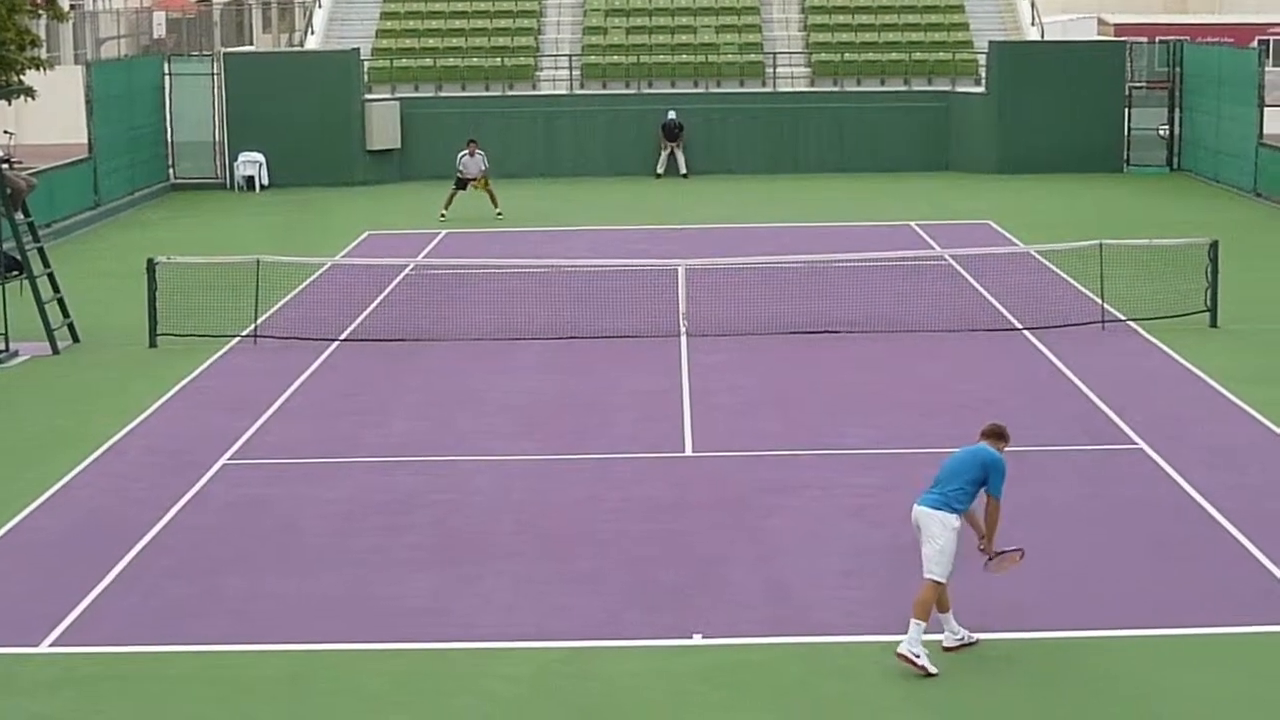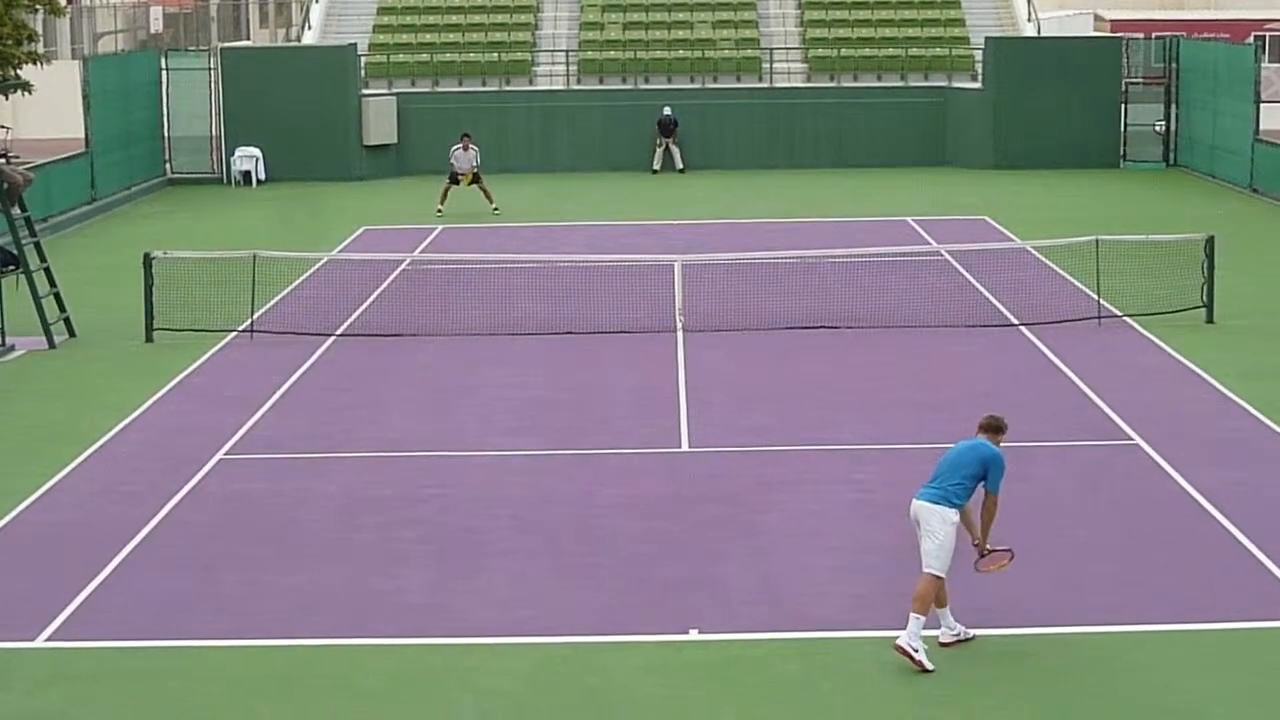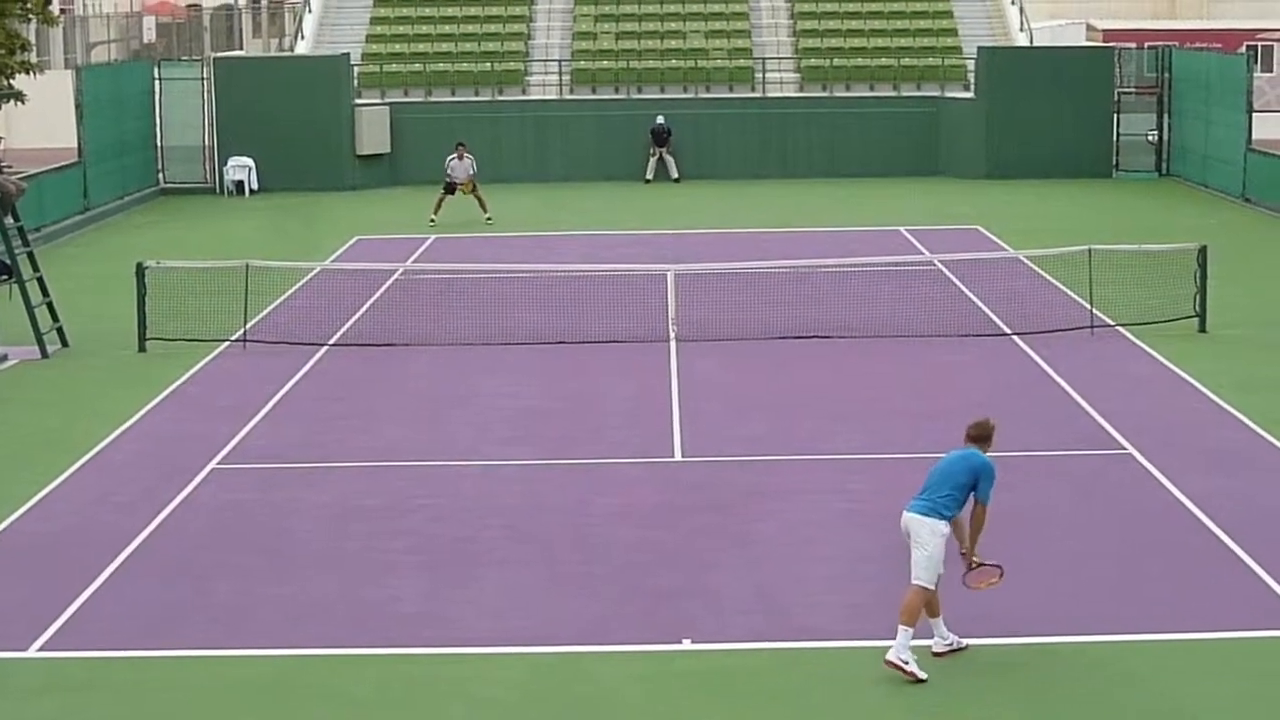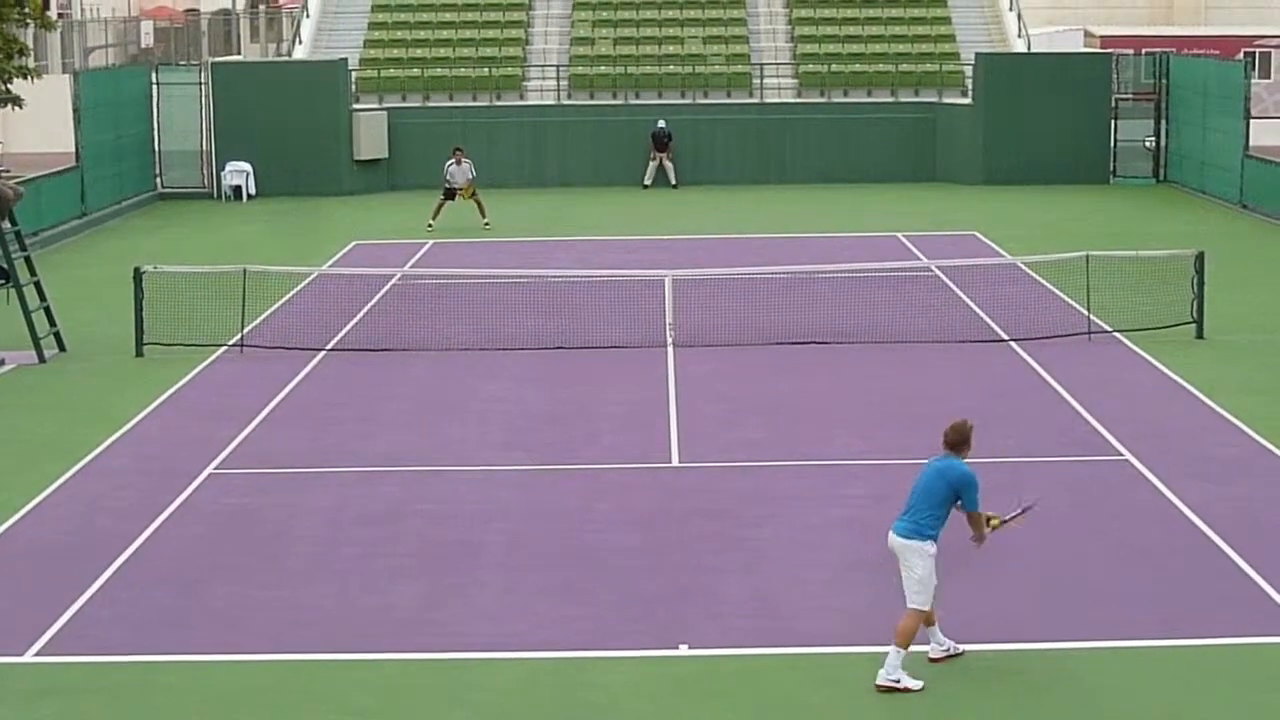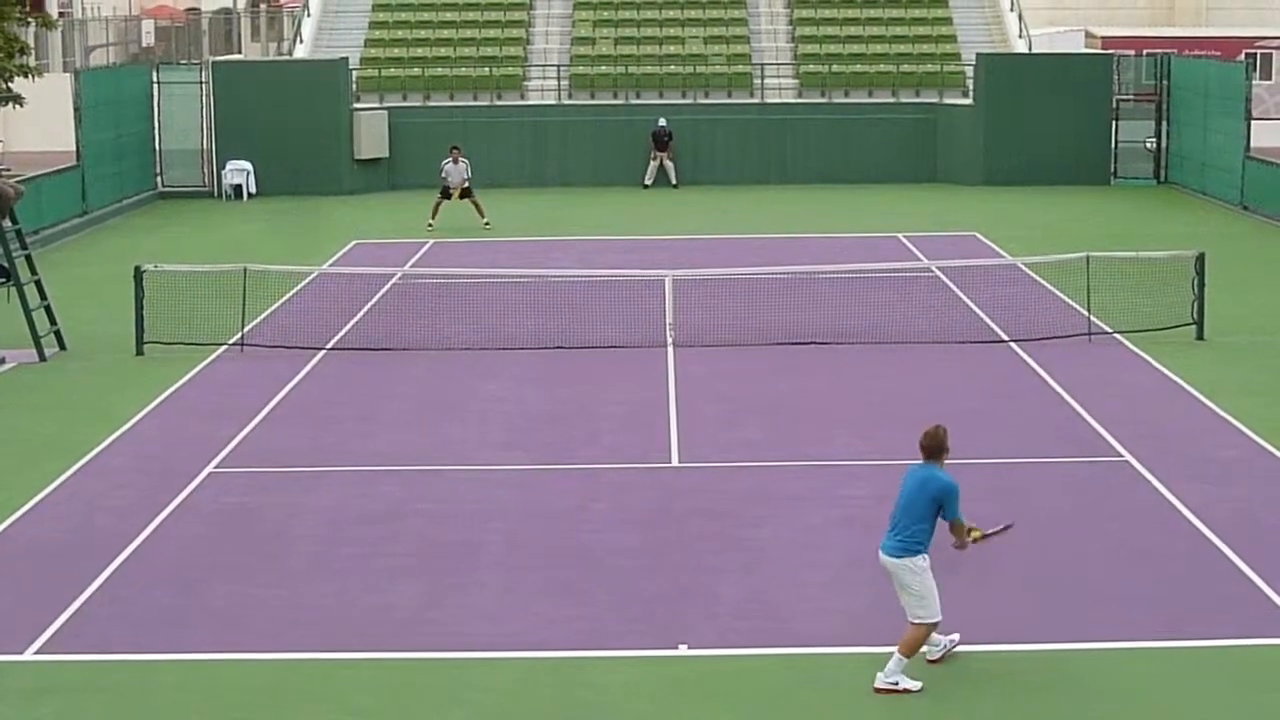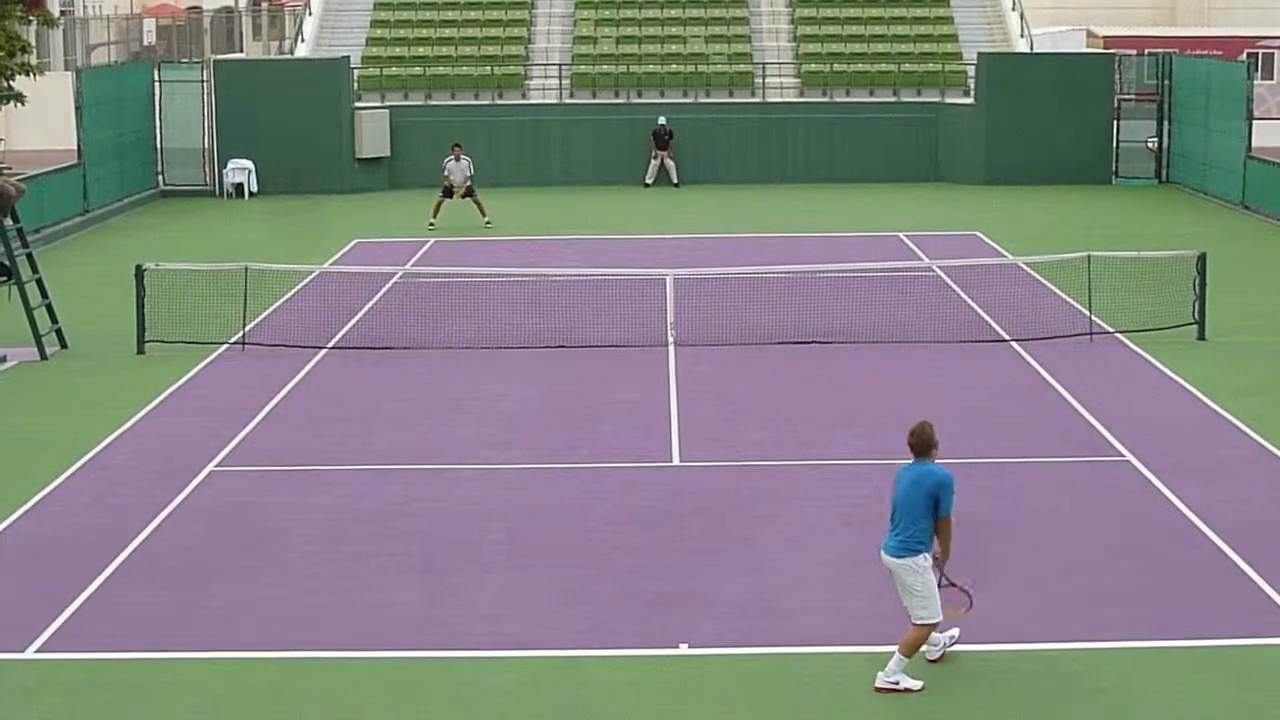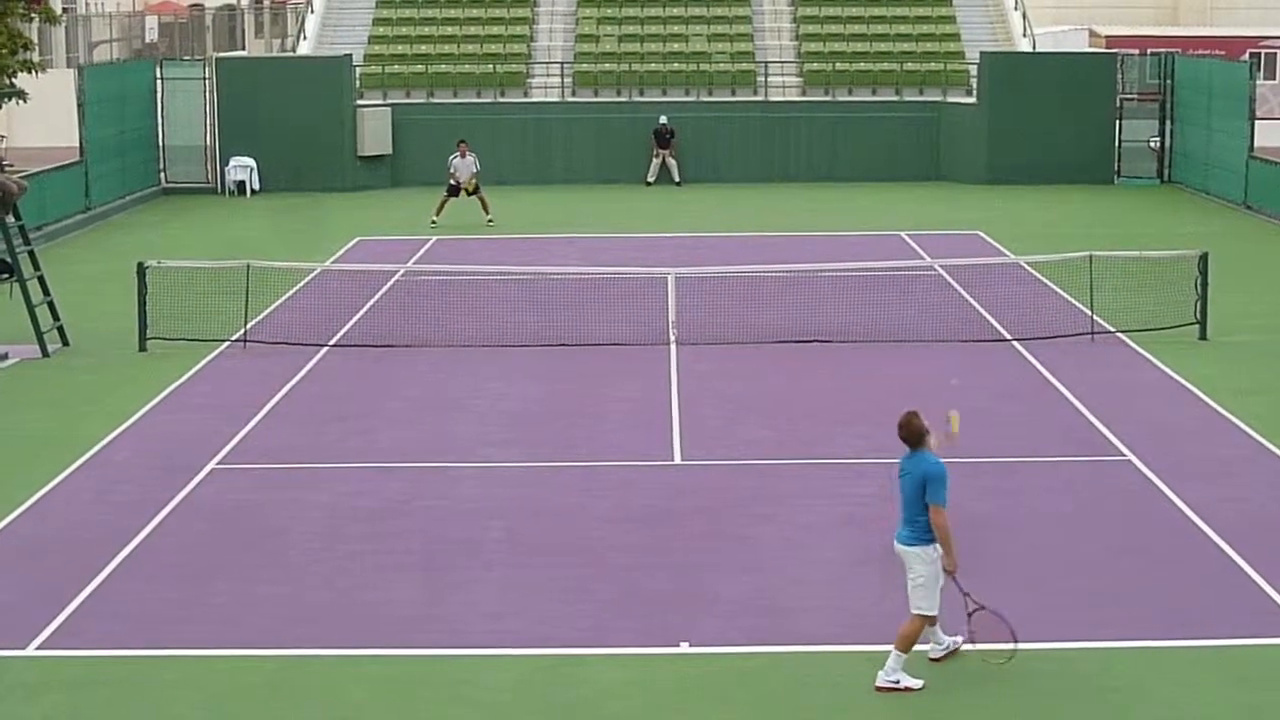
dt=0.3s
person 1, frame 1
left shoulder: (964, 454)
right shoulder: (995, 460)
right elbow: (992, 505)
left wrist: (981, 533)
right wrist: (989, 541)
left hip: (923, 508)
right hip: (940, 516)
left knee: (939, 576)
right knee: (933, 580)
left ankle: (953, 633)
right ankle: (912, 645)
person 1, frame 2
left shoulder: (961, 447)
right shoulder: (995, 456)
right elbow: (990, 502)
left wrist: (974, 534)
right wrist: (984, 538)
left hip: (921, 503)
right hip: (939, 511)
left knee: (937, 572)
right knee: (932, 575)
left ankle: (949, 629)
right ankle: (911, 638)
person 1, frame 3
left shoulder: (951, 458)
right shoulder: (985, 465)
right elbow: (979, 511)
left wrist: (963, 545)
right wrist: (970, 547)
left hip: (911, 514)
right hip: (929, 523)
left knee: (929, 581)
right knee: (921, 586)
left ankle: (942, 639)
right ankle: (900, 651)
person 1, frame 4
left shoulder: (934, 464)
right shoulder: (966, 475)
right elbow: (973, 518)
left wrist: (978, 514)
right wrist: (980, 534)
left hip: (899, 534)
right hip: (917, 542)
left knee: (924, 597)
right knee: (918, 608)
left ankle: (939, 644)
right ankle: (890, 673)
person 1, frame 5
left shoulder: (913, 473)
right shoulder: (946, 483)
right elbow: (954, 525)
left wrist: (961, 525)
right wrist: (962, 540)
left hip: (890, 550)
right hip: (908, 557)
left knee: (921, 611)
right knee: (926, 620)
left ankle: (936, 646)
right ankle: (889, 676)
person 1, frame 6
left shoulder: (903, 474)
right shoulder: (942, 478)
right elbow: (943, 524)
right wrist: (944, 554)
left hip: (893, 551)
right hip: (911, 557)
left knee: (922, 607)
right knee: (925, 621)
left ankle: (935, 644)
right ankle: (889, 676)
person 1, frame 7
left shoulder: (907, 461)
right shoulder: (934, 468)
right elbow: (937, 517)
right wrist: (950, 556)
left hip: (907, 540)
right hip: (921, 547)
left knee: (930, 598)
right knee: (921, 614)
left ankle: (939, 644)
right ankle: (889, 675)
